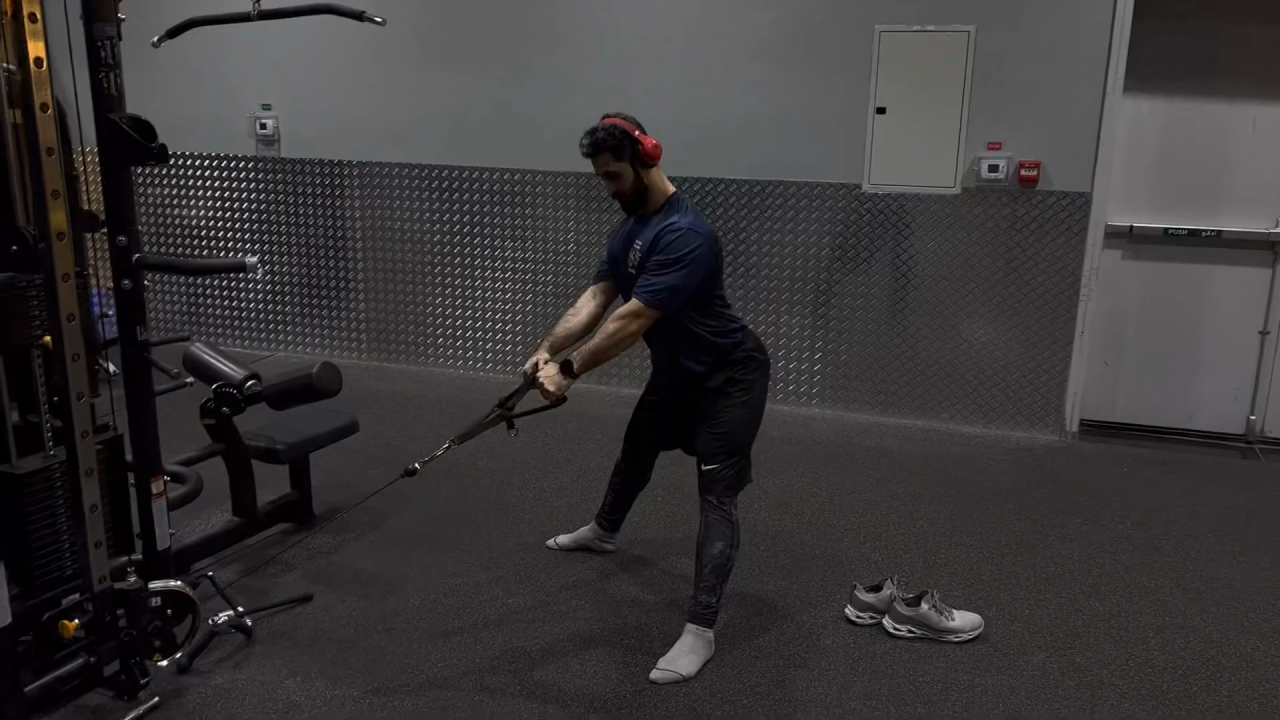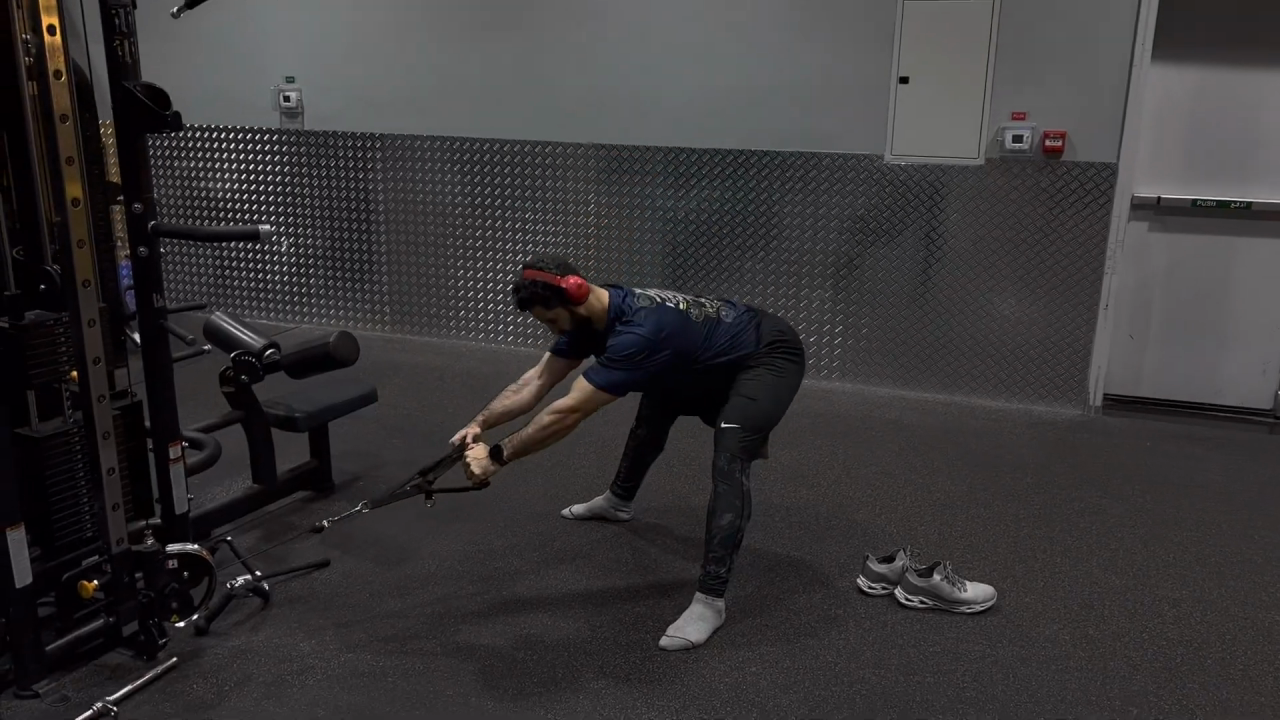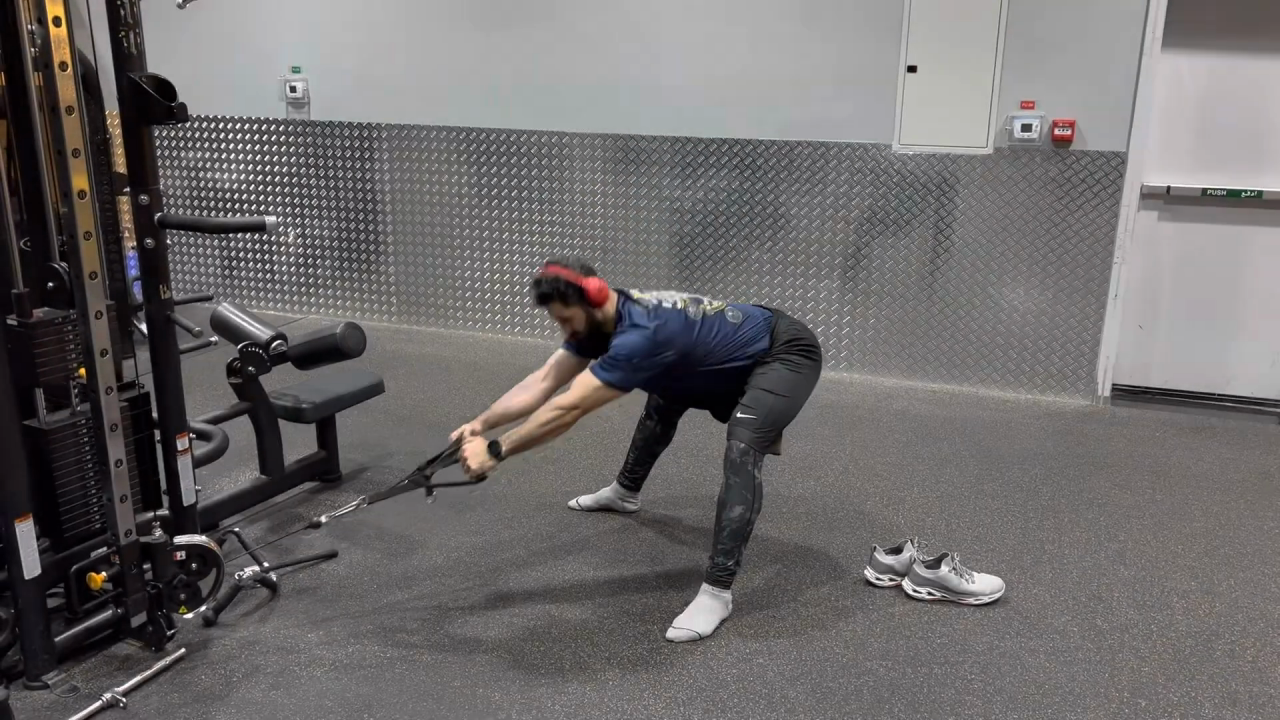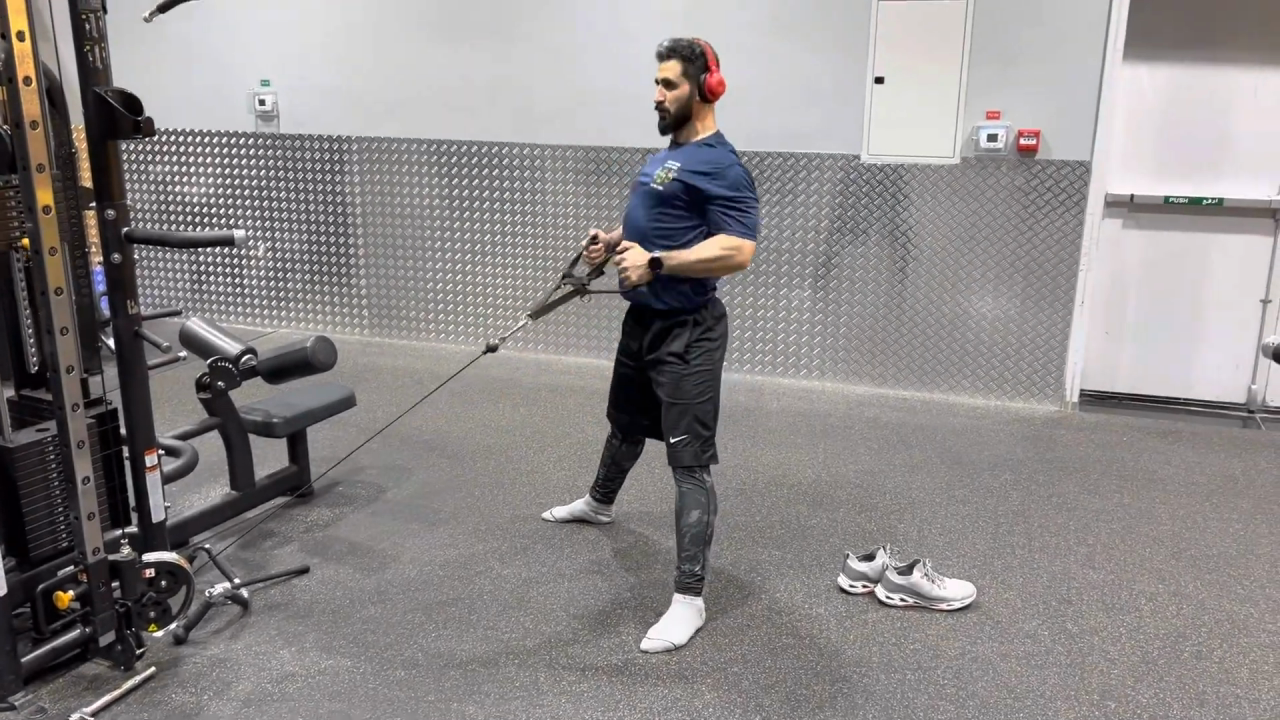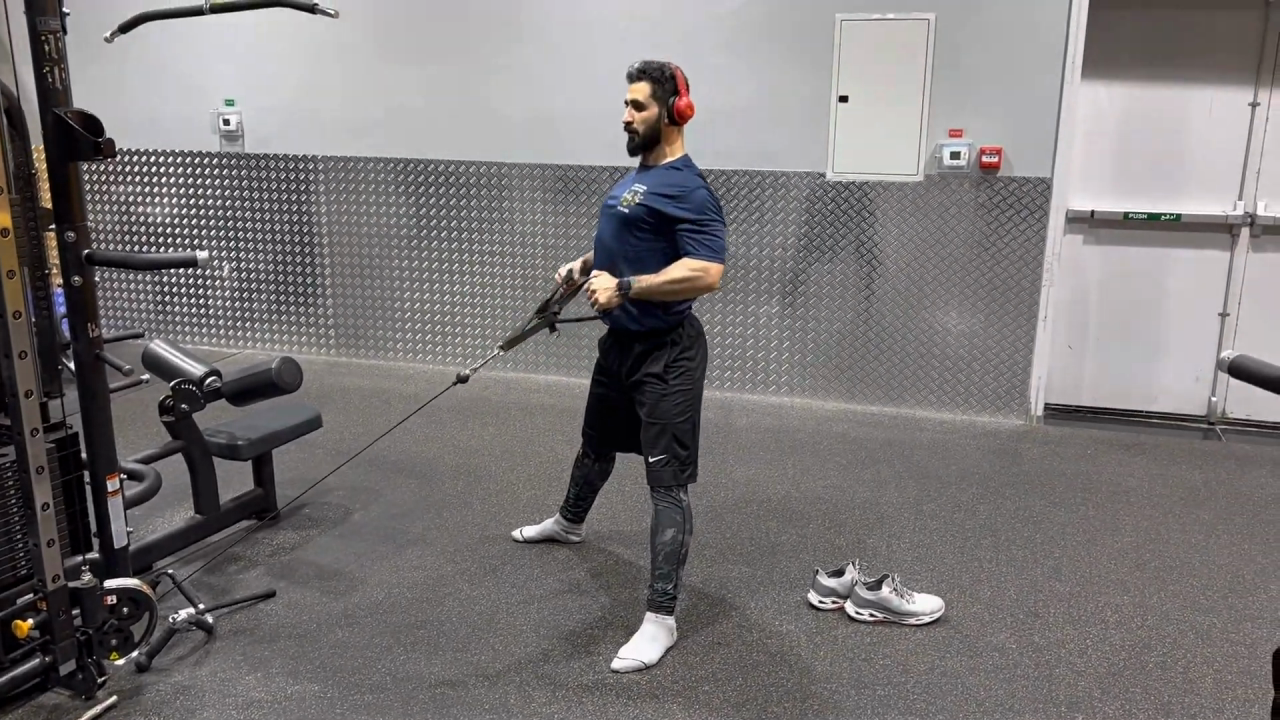
dt=1s
person 1, frame 1
left shoulder: (684, 234)
right shoulder: (629, 229)
left elbow: (633, 322)
right elbow: (595, 301)
left wrist: (570, 370)
right wrist: (548, 350)
left hip: (727, 378)
right hip: (675, 372)
left knee: (716, 494)
right knee: (635, 454)
left ankle: (700, 631)
right ankle: (604, 531)
person 1, frame 2
left shoulder: (639, 332)
right shoulder: (589, 317)
left elbow: (569, 412)
right elbow: (537, 380)
left wrist: (498, 455)
right wrist: (480, 423)
left hip: (768, 356)
right hip: (711, 360)
left knee: (728, 461)
right knee: (653, 411)
left ankle: (710, 601)
right ankle: (619, 501)
person 1, frame 3
left shoulder: (643, 335)
right shoulder: (604, 318)
left elbow: (569, 408)
right elbow: (544, 380)
left wrist: (495, 451)
right wrist: (480, 423)
left hip: (786, 355)
right hip: (741, 353)
left knee: (741, 453)
right knee: (662, 401)
left ankle: (717, 591)
right ankle: (626, 492)
person 1, frame 4
left shoulder: (720, 166)
right shoulder: (668, 154)
left elbow: (738, 251)
left wrist: (655, 262)
right wrist: (613, 239)
left hip: (688, 331)
right hip: (642, 320)
left knee: (688, 462)
right knee: (626, 425)
left ankle: (689, 600)
right ankle: (599, 502)
person 1, frame 5
left shoulder: (686, 188)
right shoulder: (636, 177)
left elbow: (707, 272)
left wrist: (625, 287)
right wrist: (585, 265)
left hip: (666, 352)
right hip: (620, 341)
left knee: (667, 481)
right knee: (597, 443)
left ankle: (661, 618)
right ankle: (570, 520)
